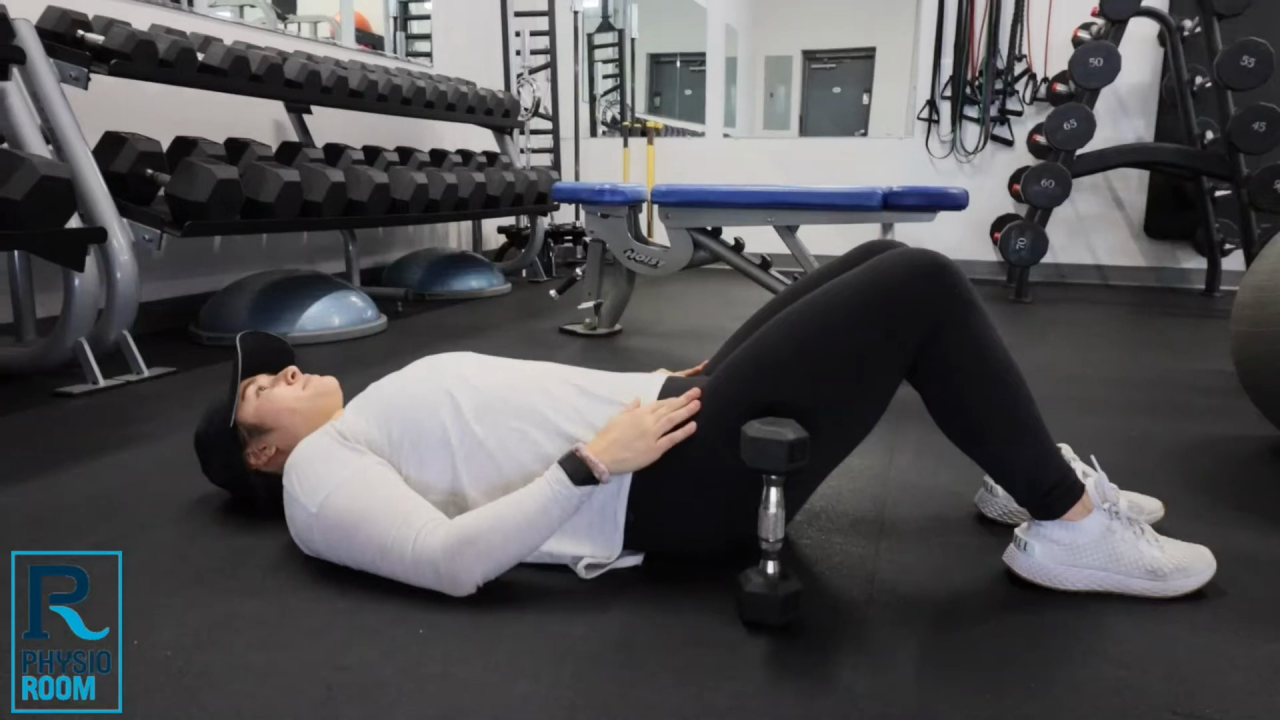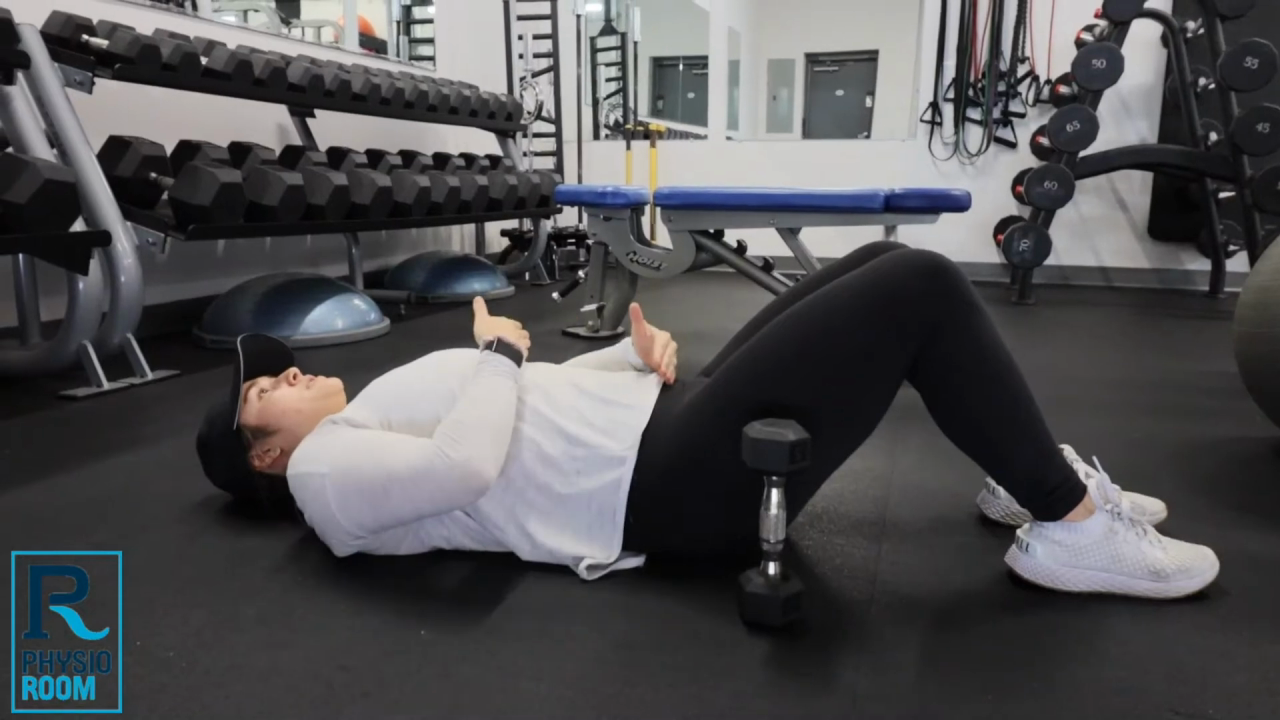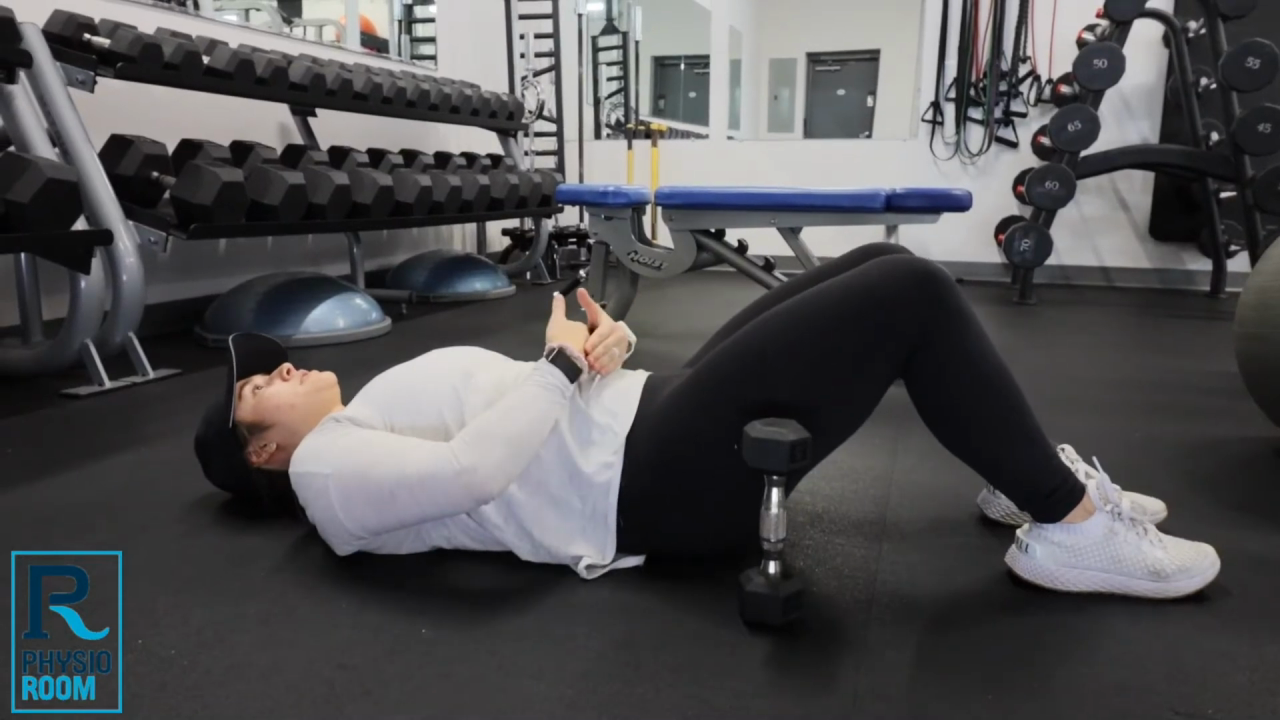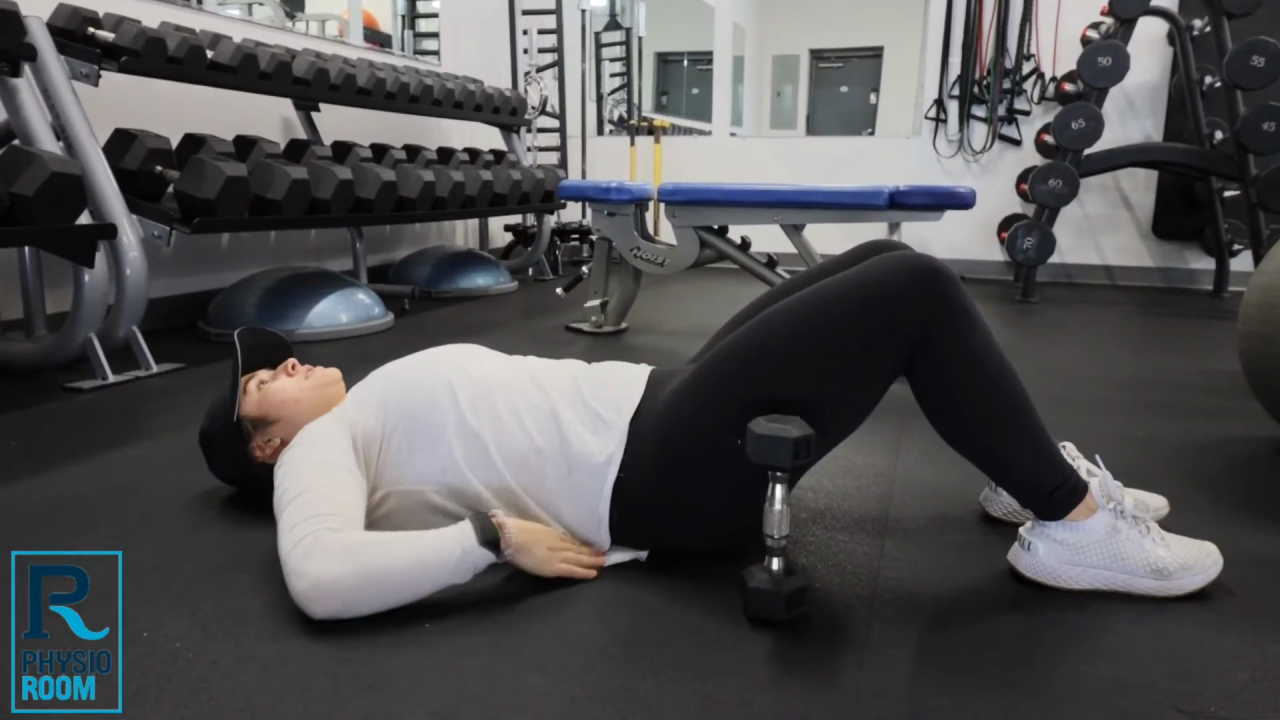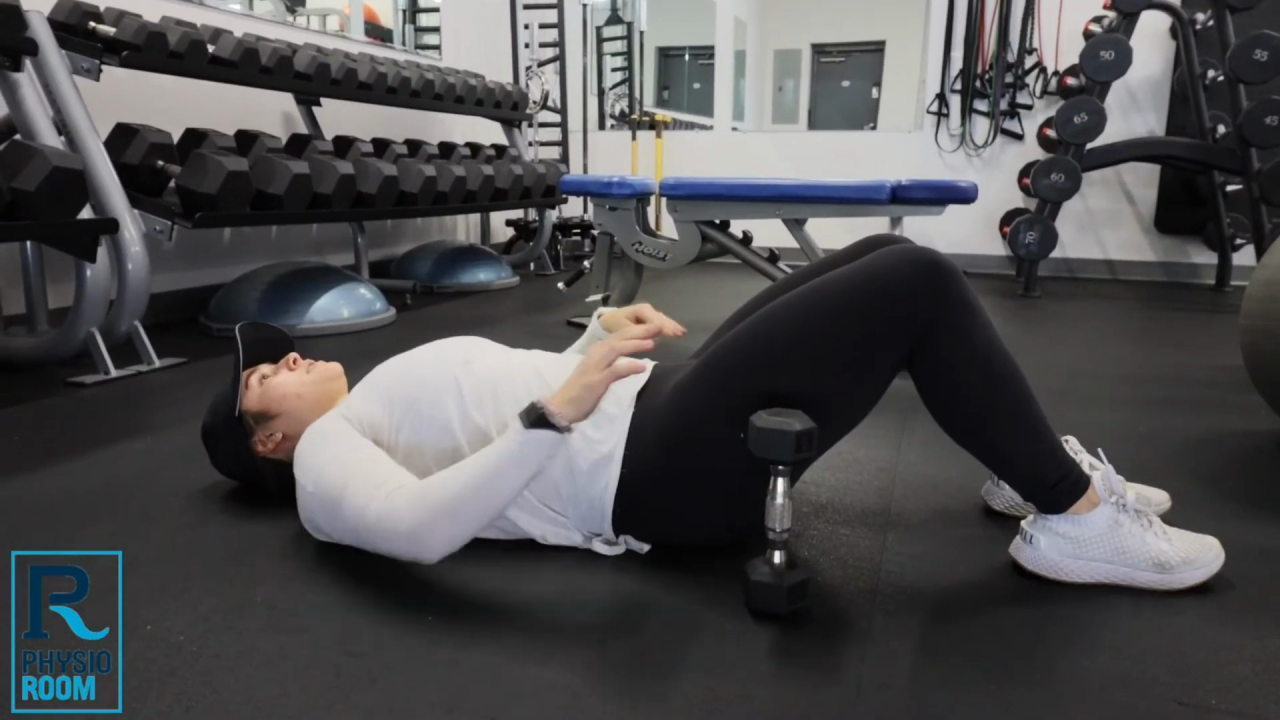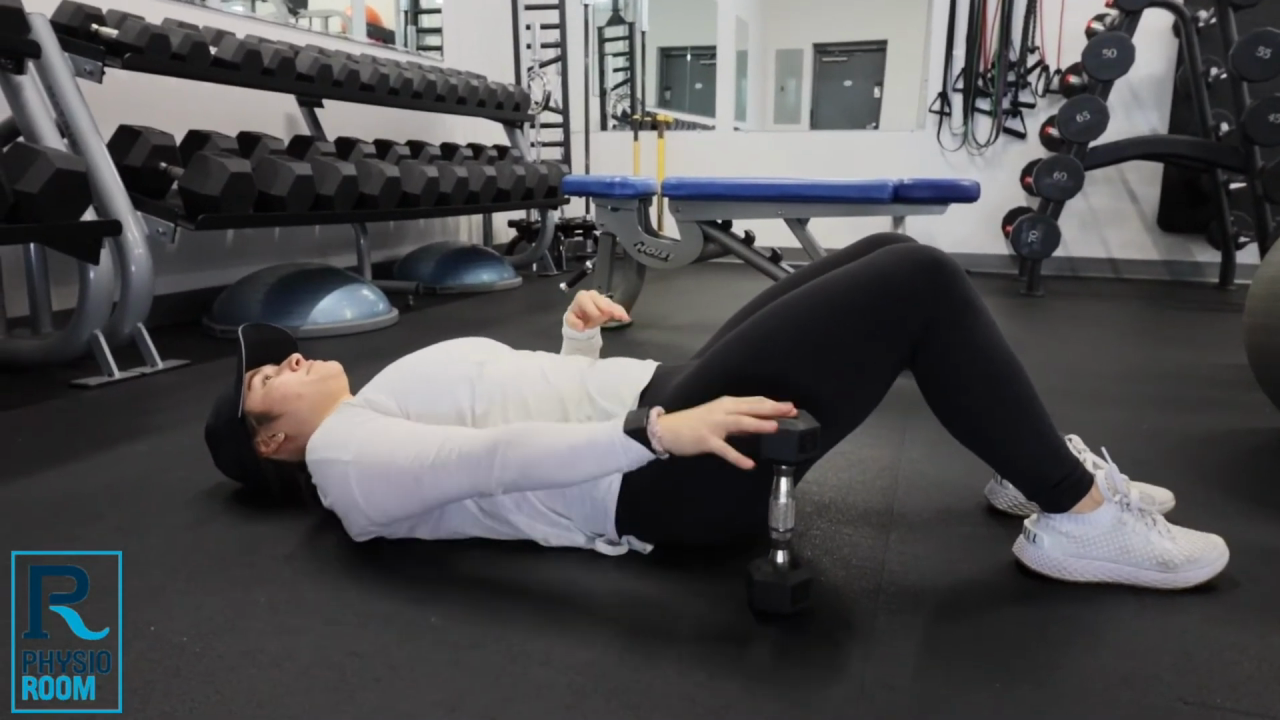
dt=0.7s
person 1, frame 1
left shoulder: (373, 425)
right shoulder: (320, 477)
right elbow: (452, 560)
left wrist: (661, 382)
right wrist: (593, 466)
left hip: (656, 419)
right hip: (677, 491)
left knee: (889, 263)
right knee: (922, 290)
left ankle: (1029, 477)
right ankle: (1067, 526)
person 1, frame 2
left shoulder: (366, 422)
right shoulder: (327, 473)
right elbow: (466, 465)
left wrist: (640, 349)
right wrist: (498, 351)
left hip: (660, 423)
right hip: (676, 488)
left knee: (893, 267)
right knee: (924, 289)
left ankle: (1033, 479)
right ankle: (1072, 528)
person 1, frame 3
left shoulder: (369, 419)
right shoulder: (328, 468)
right elbow: (478, 469)
left wrist: (599, 345)
right wrist: (562, 362)
left hip: (652, 416)
right hip: (659, 486)
left knee: (887, 268)
right knee: (910, 299)
left ankle: (1030, 477)
right ankle: (1068, 526)
person 1, frame 4
left shoulder: (375, 416)
right shoulder: (321, 451)
right elbow: (325, 582)
right wrist: (491, 536)
left hip: (654, 413)
right hip: (668, 476)
left knee: (889, 266)
right knee: (915, 289)
left ankle: (1032, 473)
right ankle: (1071, 524)
person 1, frame 5
left shoulder: (376, 410)
right shoulder: (329, 454)
right elbow: (420, 527)
left wrist: (601, 336)
right wrist: (547, 413)
left hip: (656, 412)
right hip: (667, 473)
left knee: (893, 259)
right knee: (918, 286)
left ankle: (1035, 469)
right ankle: (1074, 518)
person 1, frame 6
left shoulder: (385, 407)
right shoulder: (346, 456)
right elbow: (498, 459)
left wrist: (574, 333)
right wrist: (660, 433)
left hip: (663, 400)
right hip: (669, 483)
left knee: (894, 258)
right knee: (921, 283)
left ankle: (1036, 467)
right ankle: (1079, 516)
